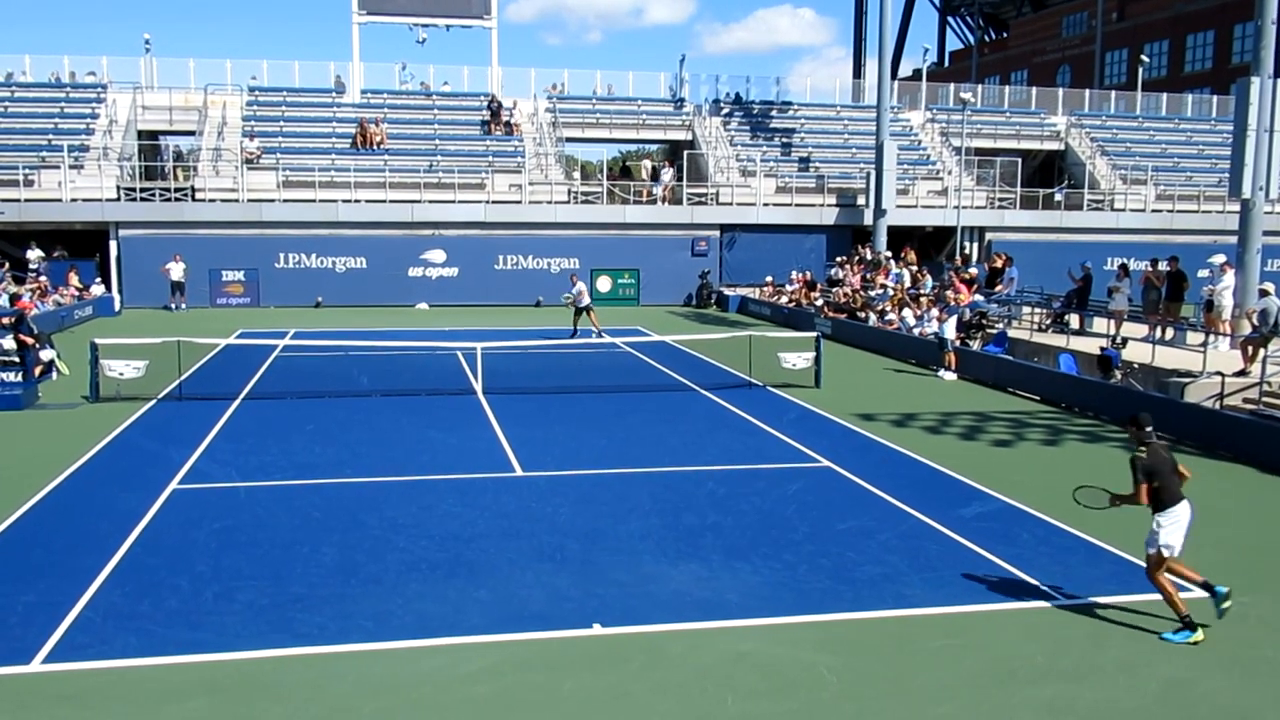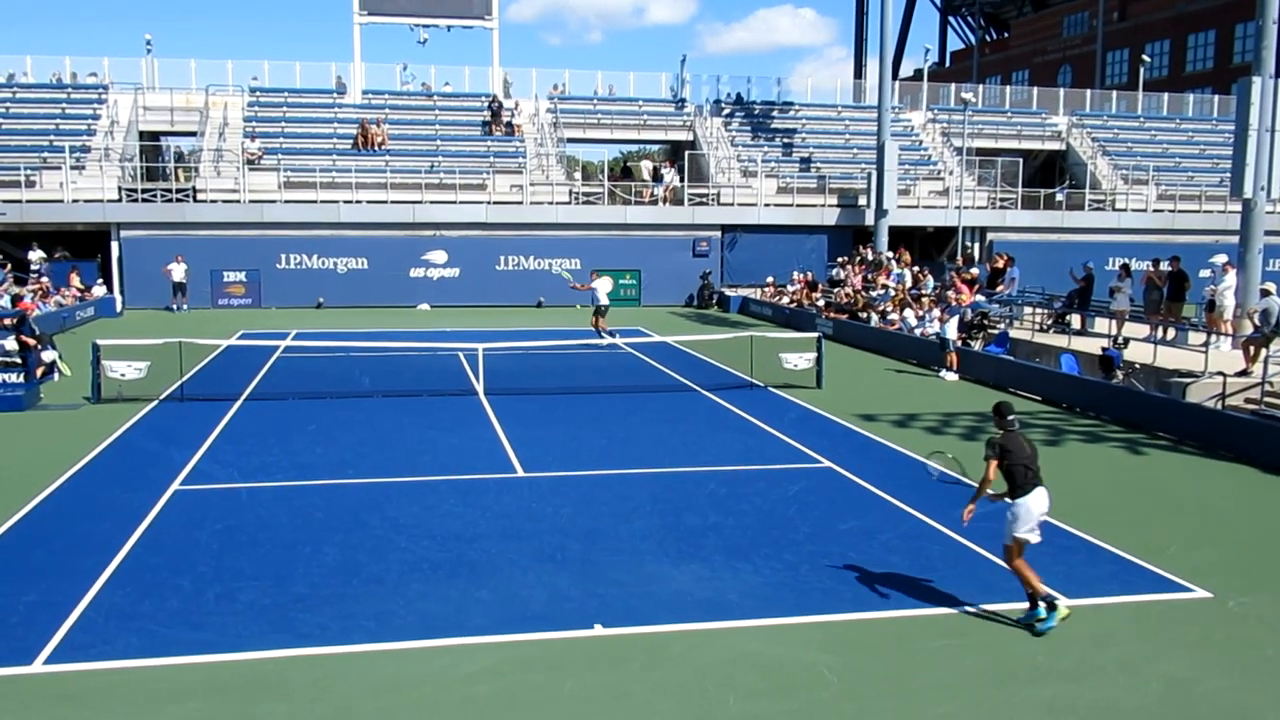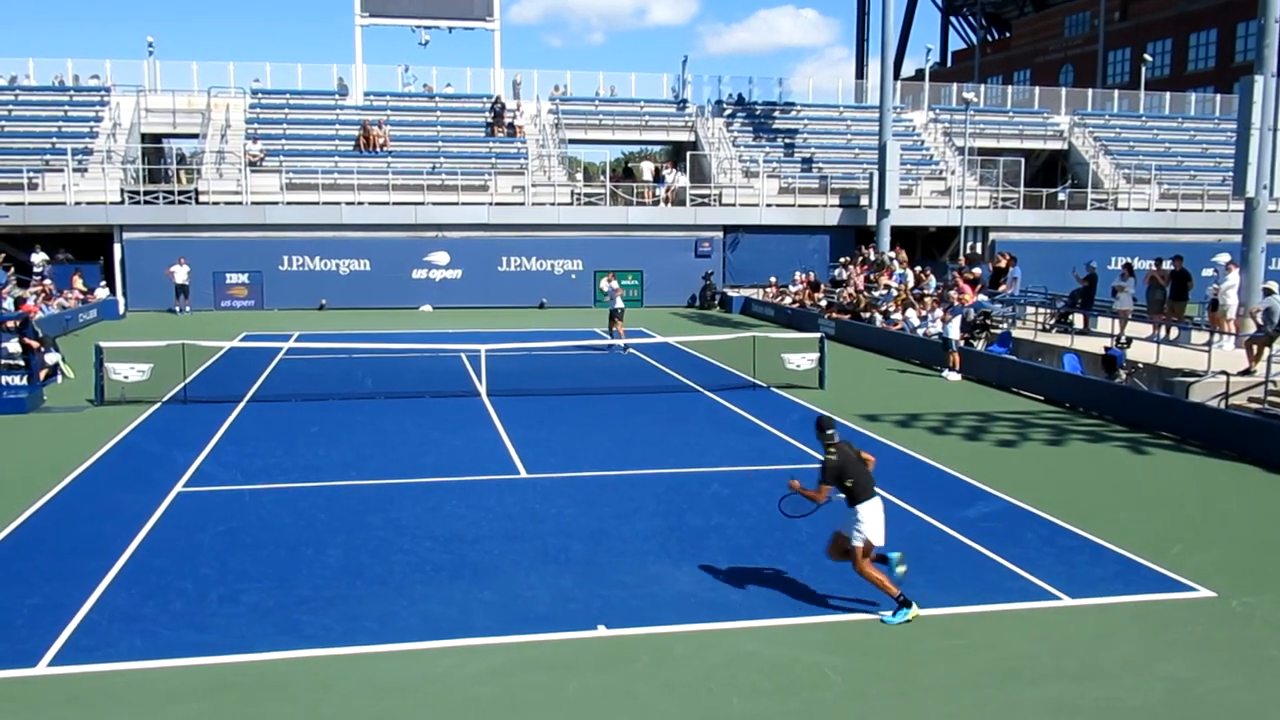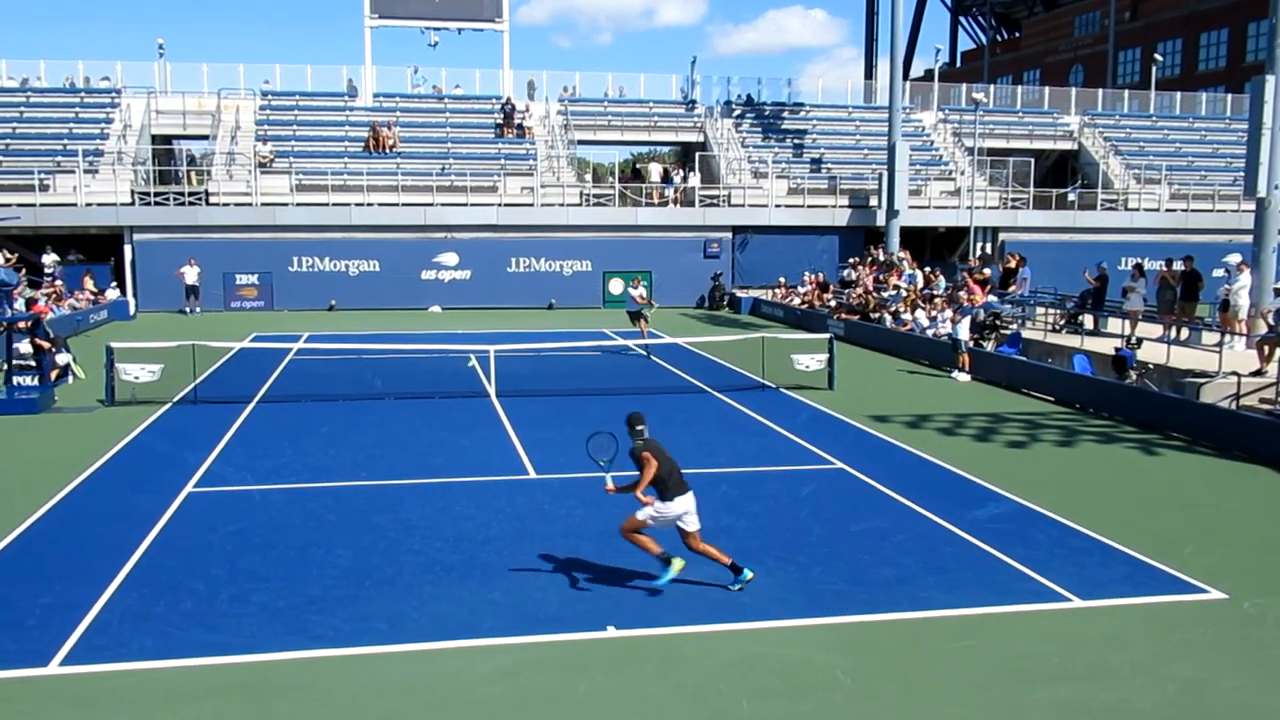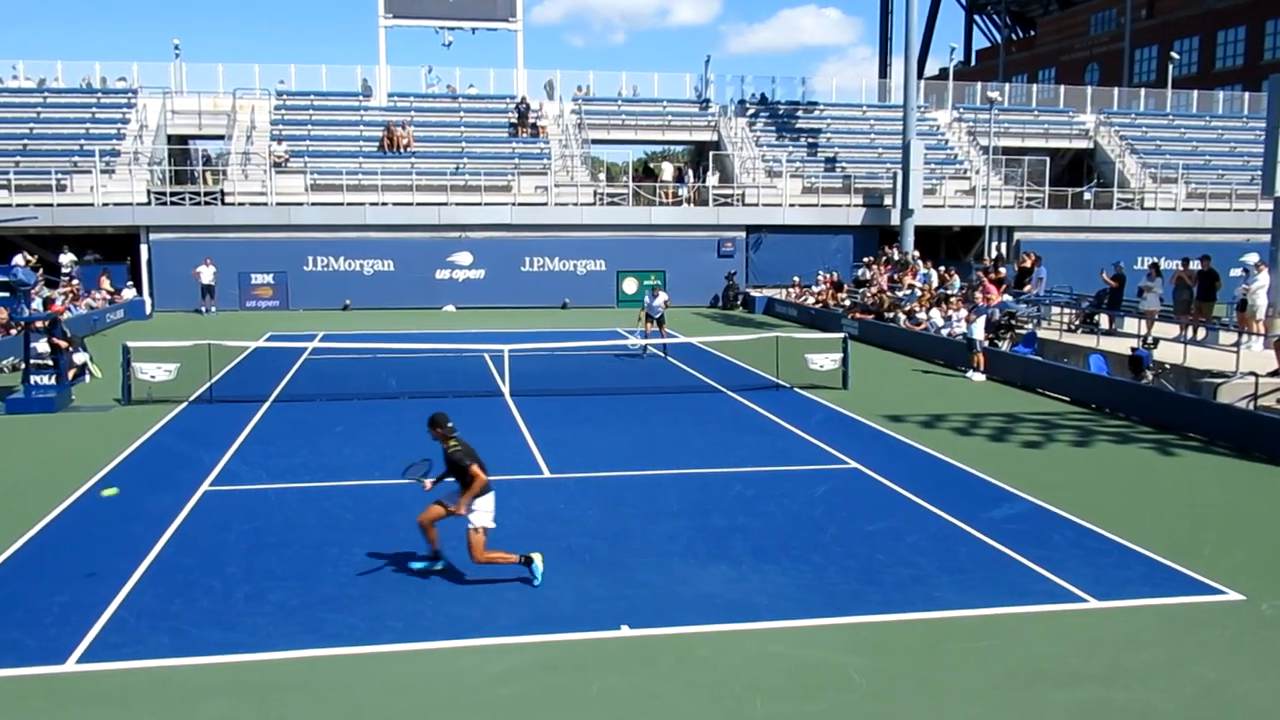
dt=0.3s
person 1, frame 1
left shoulder: (1139, 458)
right shoulder: (1162, 448)
left elbow: (1142, 499)
right elbow: (1185, 475)
left wrist: (1120, 499)
left hip: (1168, 517)
right hip: (1181, 509)
left knee: (1153, 574)
right knee: (1163, 565)
left ankle: (1190, 628)
right ankle: (1216, 591)
person 1, frame 2
left shoulder: (996, 441)
right shoulder: (1026, 441)
left elbow: (989, 476)
left wrist: (972, 502)
right wrist: (1005, 494)
left hip: (1025, 503)
right hip: (1040, 496)
left knee: (1013, 560)
right knee: (1015, 557)
left ankle: (1052, 606)
right ankle: (1035, 609)
person 1, frame 3
left shoulder: (831, 461)
right shoulder: (845, 446)
left elbow: (820, 497)
right elbow: (870, 460)
left wrist: (798, 489)
left hip: (864, 509)
right hip: (868, 503)
left knee: (862, 566)
right knee: (835, 553)
left ankle: (905, 605)
right ankle: (889, 559)
person 1, frame 4
left shoulder: (637, 448)
right shoulder: (652, 445)
left elbow: (652, 463)
right elbow: (644, 481)
left wrist: (638, 491)
right wrist: (617, 489)
left hip: (673, 504)
right hip: (685, 498)
left knee: (627, 530)
right knee: (695, 545)
left ankle: (669, 561)
right ankle: (740, 572)
person 1, frame 5
left shoulder: (456, 452)
right shoulder: (450, 446)
left elbow: (481, 478)
left wrist: (464, 501)
right wrist: (434, 482)
left hip: (480, 500)
right hip: (466, 495)
left knee: (479, 557)
right knee: (424, 520)
left ankle: (528, 560)
right ankle: (435, 559)
